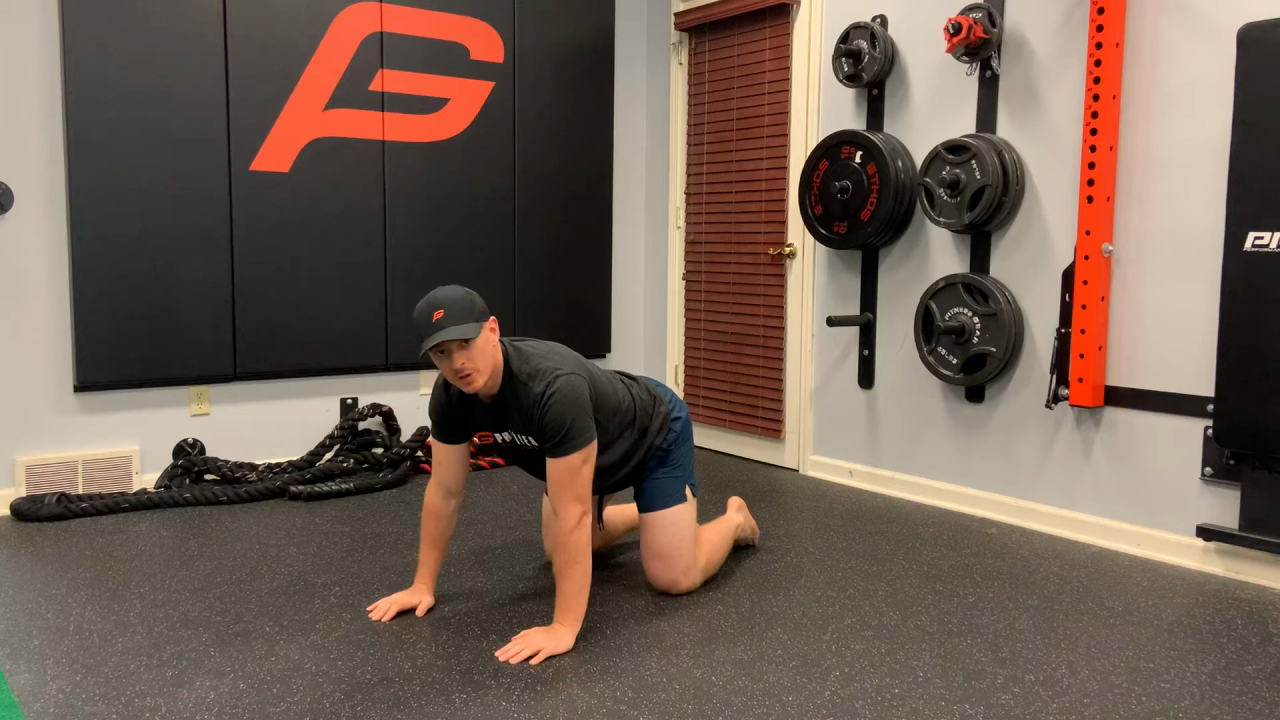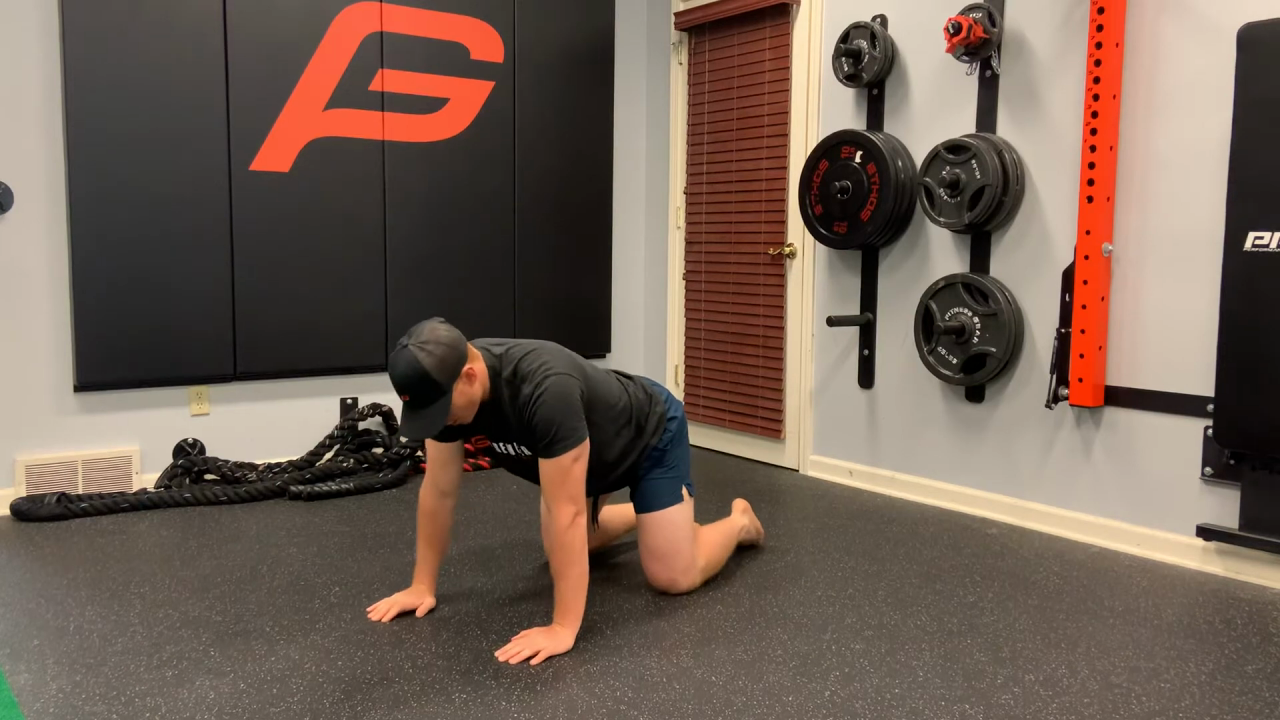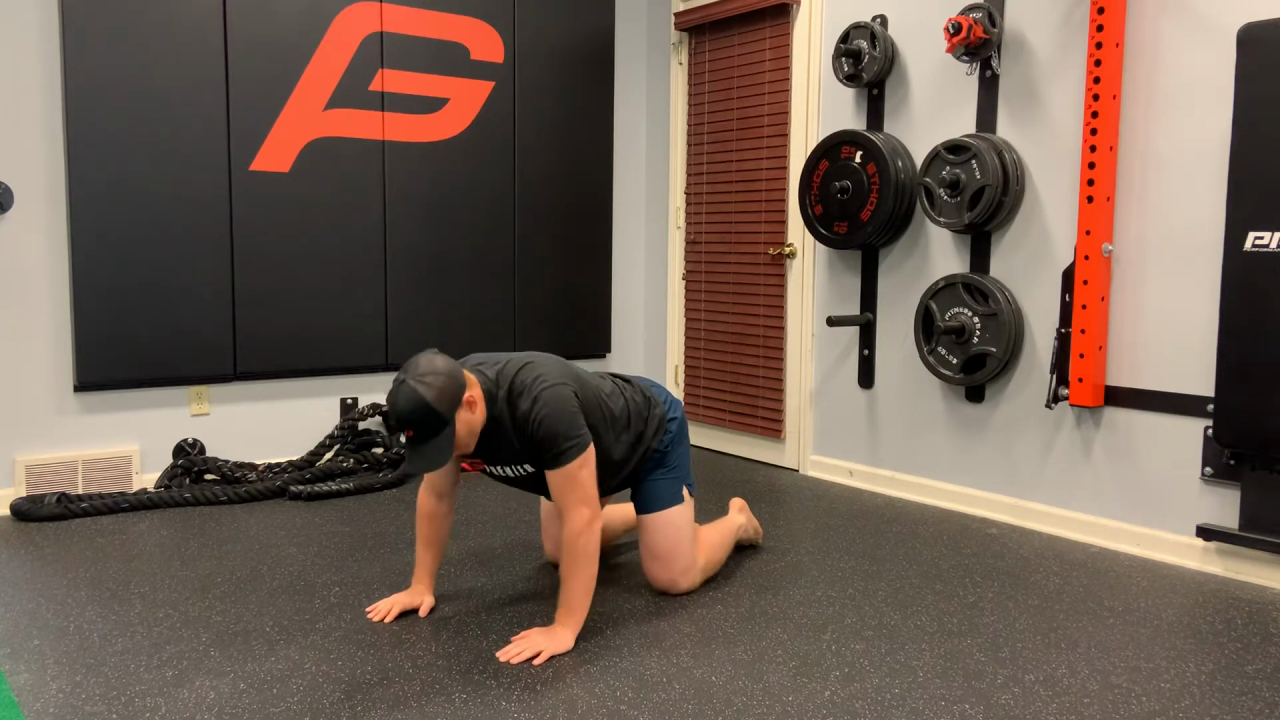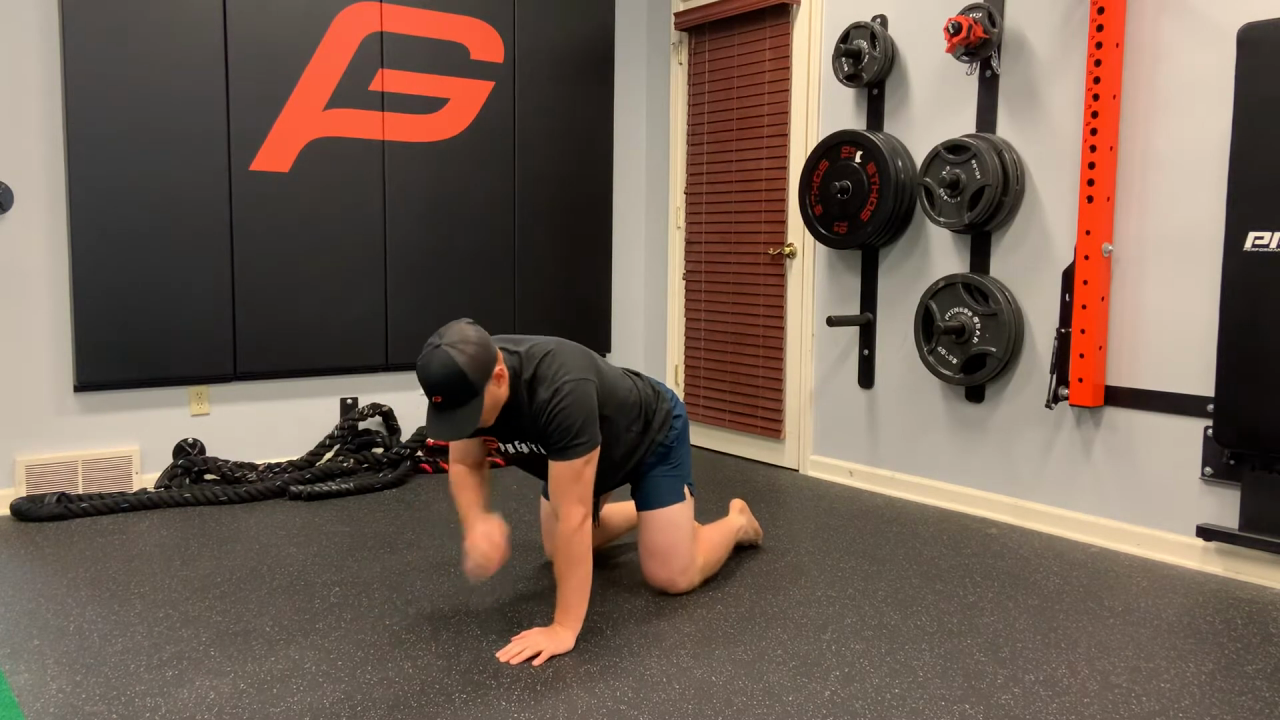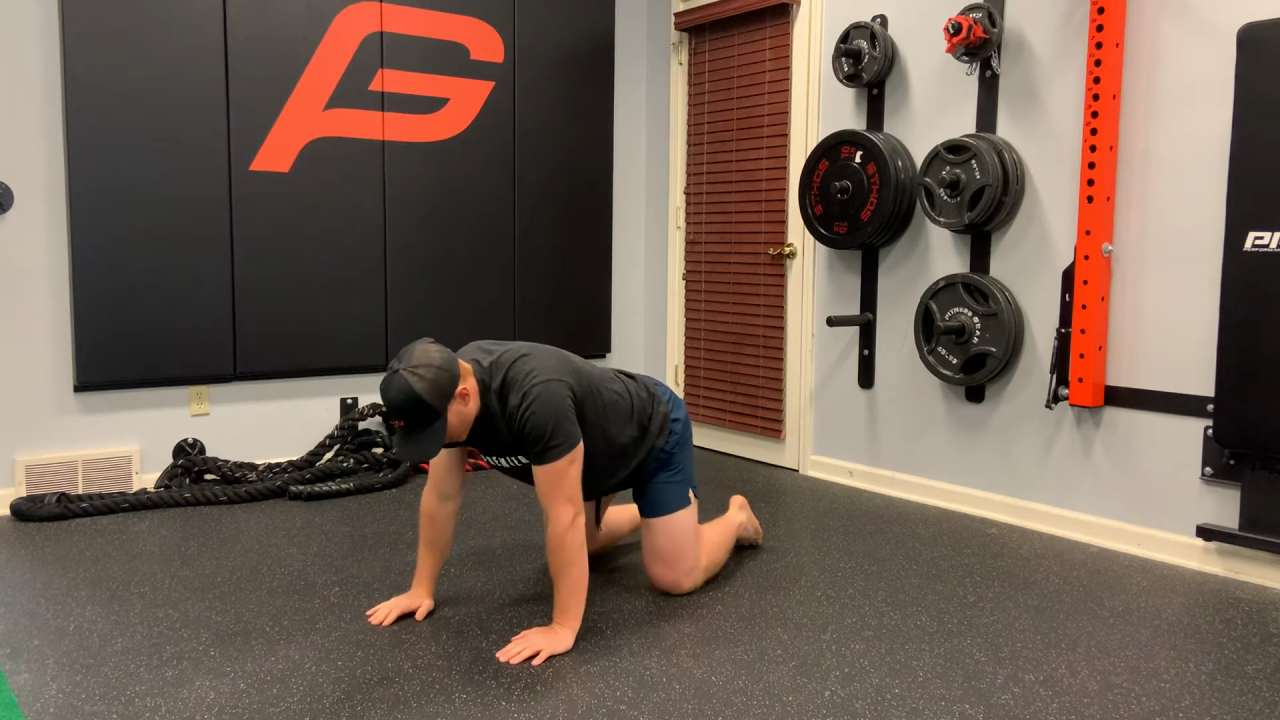
dt=1s
person 1, frame 1
left shoulder: (555, 386)
right shoulder: (450, 395)
left elbow: (573, 512)
right elbow: (444, 492)
left wrist: (564, 627)
right wrist: (423, 585)
left hip: (655, 433)
right hip: (600, 442)
left knee: (673, 578)
right knee: (559, 553)
left ankle: (734, 519)
right ankle: (643, 512)
person 1, frame 2
left shoulder: (546, 389)
right shoulder: (448, 385)
left elbow: (567, 512)
right elbow: (438, 492)
left wrist: (563, 628)
right wrist: (422, 586)
left hip: (651, 433)
right hip: (597, 441)
left knee: (673, 577)
right knee: (561, 552)
left ankle: (739, 522)
right ankle: (640, 513)
person 1, frame 3
left shoulder: (543, 403)
right shoulder: (445, 404)
left elbow: (582, 515)
right elbow: (436, 496)
left wrist: (564, 629)
right wrist: (422, 585)
left hip: (653, 432)
right hip: (599, 435)
left knee: (673, 578)
right knee: (559, 554)
left ankle: (736, 521)
right ankle: (643, 513)
person 1, frame 4
left shoulder: (562, 389)
right shoulder: (463, 383)
left elbow: (573, 512)
right elbow: (463, 465)
left wrist: (565, 628)
right wrist: (477, 526)
left hip: (653, 433)
right hip: (587, 447)
left knee: (672, 577)
right knee: (559, 553)
left ankle: (737, 523)
right ankle: (641, 512)
person 1, frame 5
left shoulder: (536, 396)
right shoulder: (447, 390)
left elbow: (564, 513)
right elbow: (442, 496)
left wrist: (563, 628)
right wrist: (422, 588)
left hip: (654, 433)
right hip: (601, 442)
left knee: (675, 578)
right knee: (565, 551)
left ankle: (736, 519)
right ankle: (644, 514)
